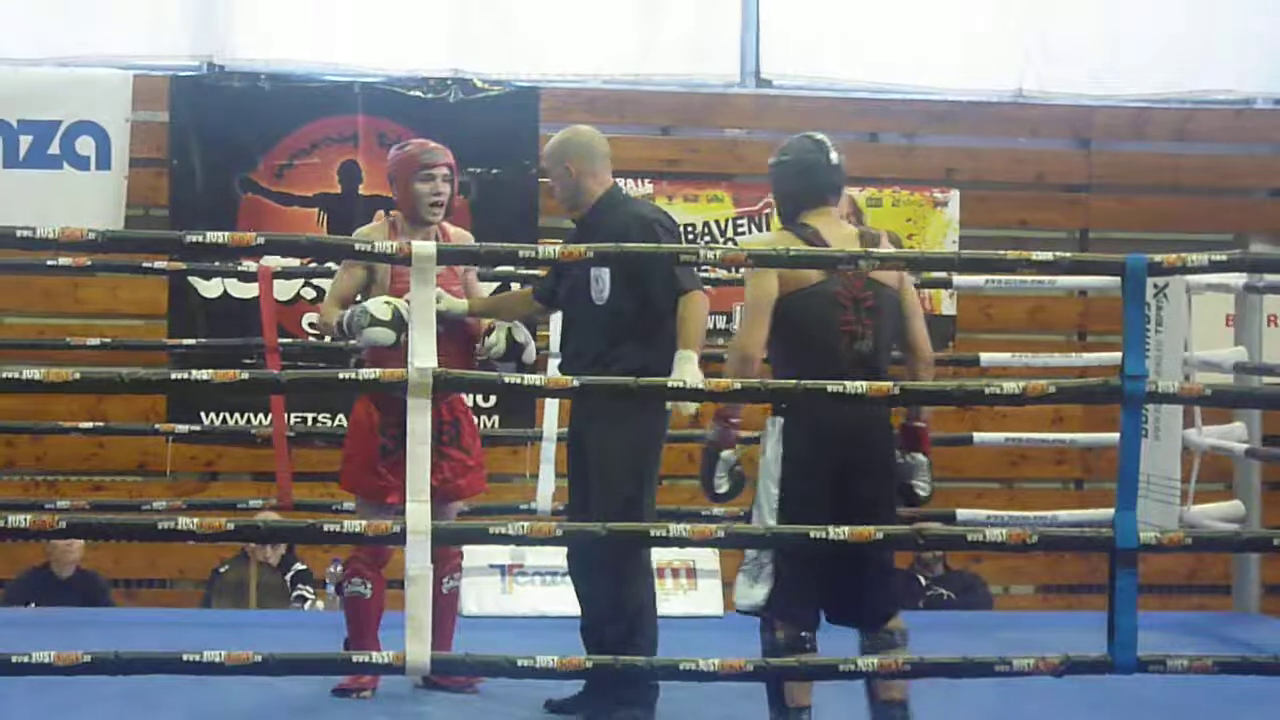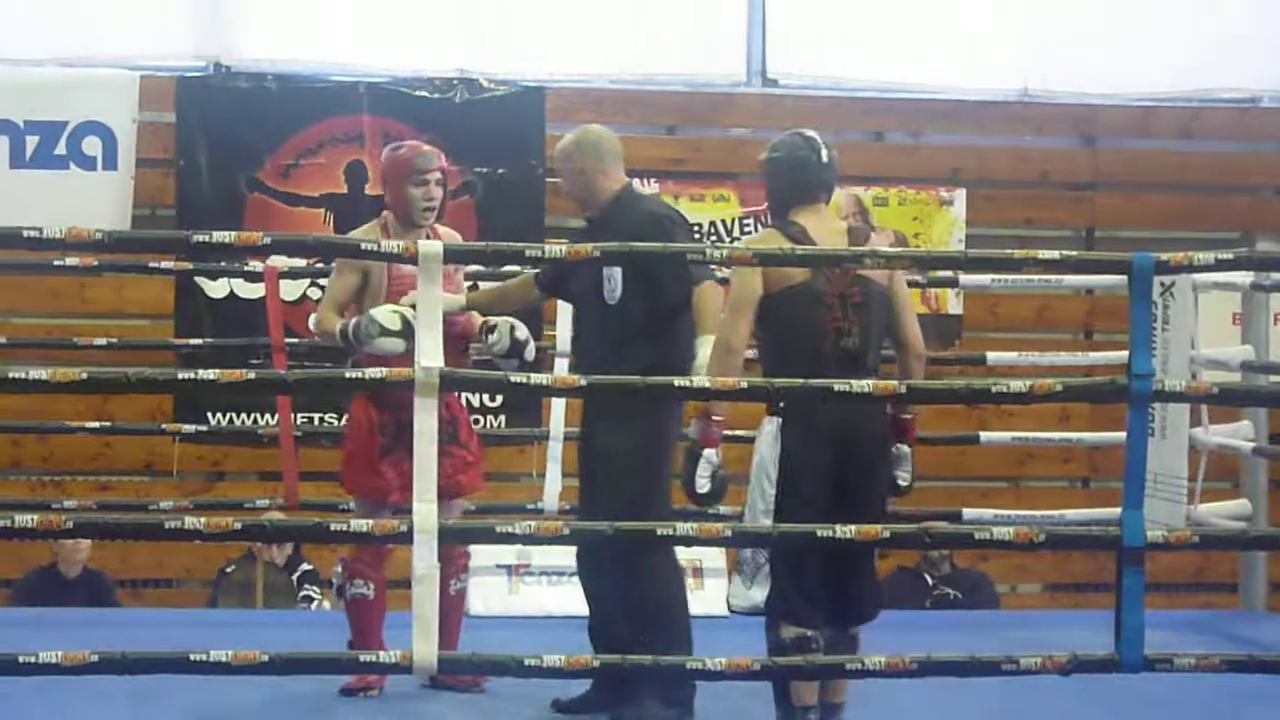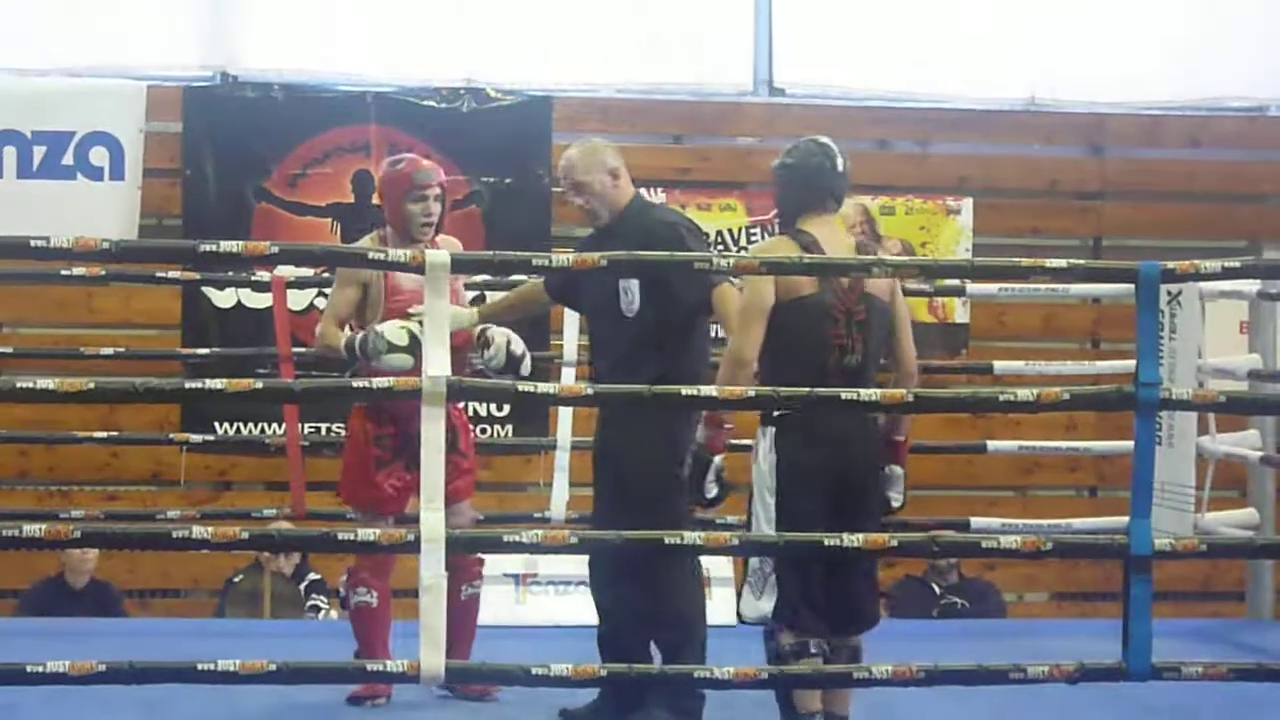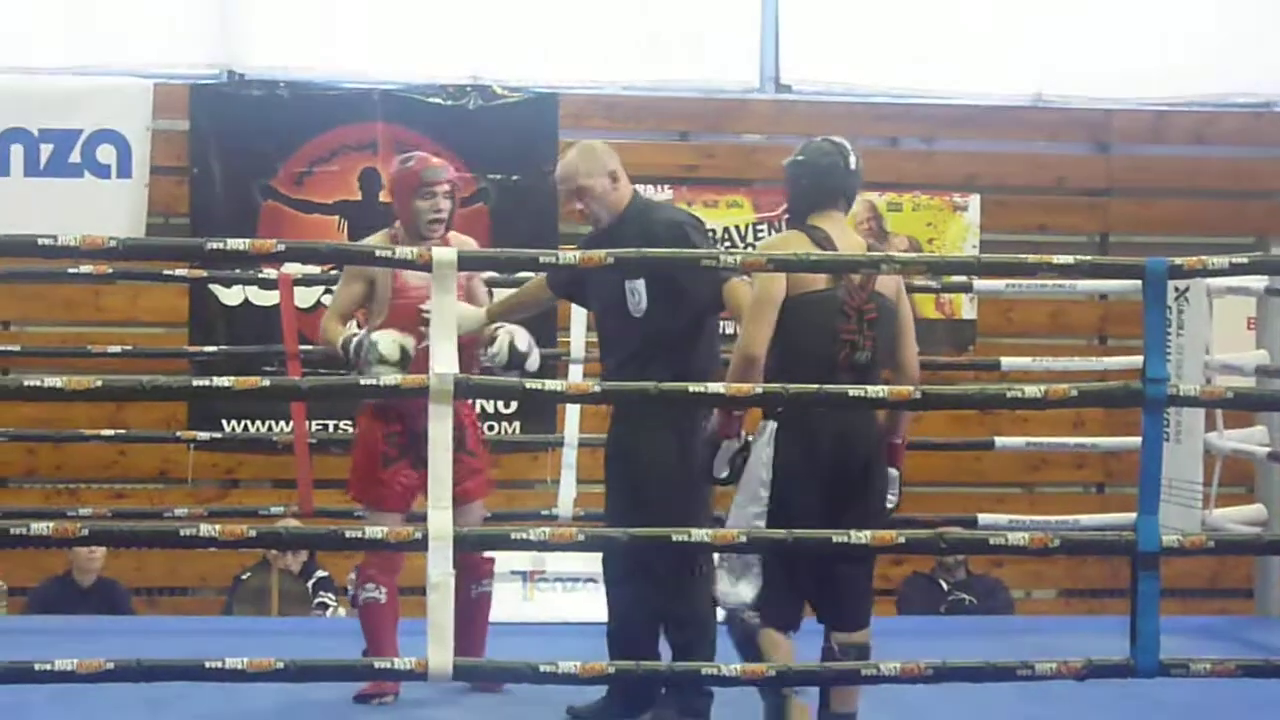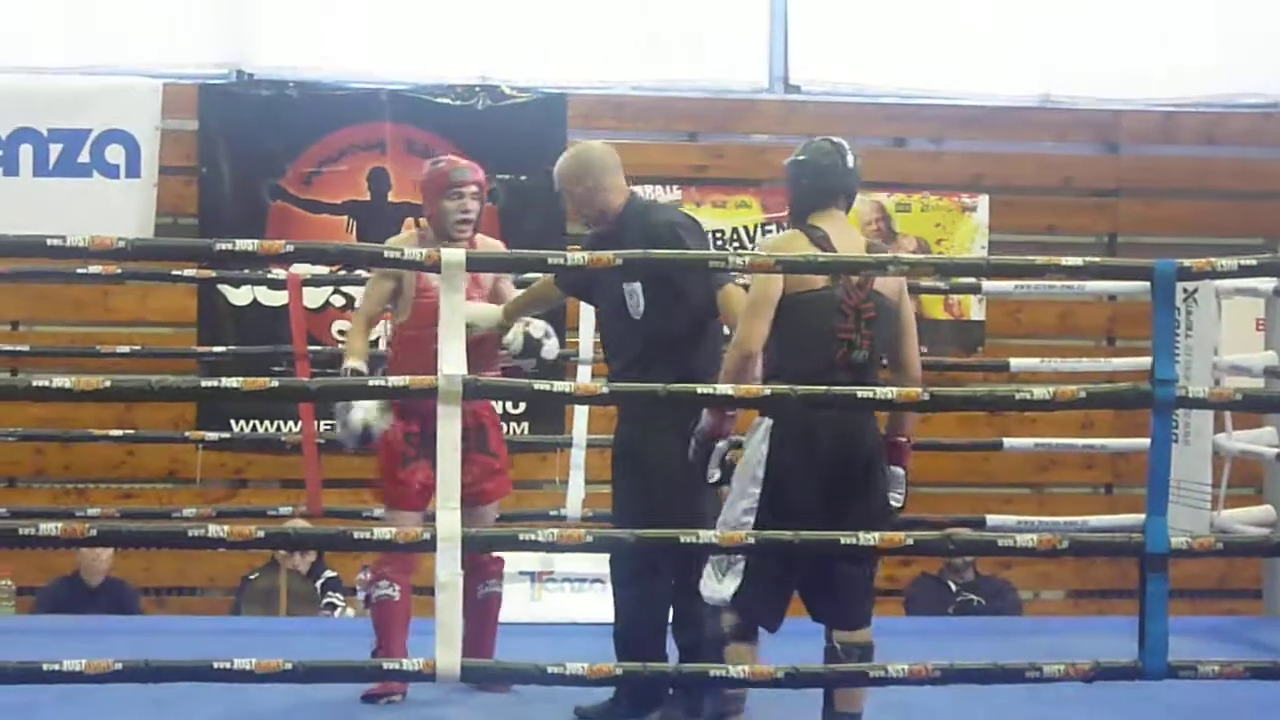
dt=0.2s
person 1, frame 1
left shoulder: (641, 223)
right shoulder: (584, 236)
left elbow: (691, 293)
right elbow: (542, 297)
left wrist: (686, 359)
right wrist: (464, 308)
left hip: (632, 407)
right hip: (591, 405)
left knee: (621, 543)
right knee: (588, 547)
person 1, frame 2
left shoulder: (652, 221)
right shoulder: (592, 237)
left elbow: (703, 284)
right elbow: (540, 284)
left wrist: (707, 344)
right wrist: (463, 302)
left hip: (644, 404)
right hip: (603, 403)
left knee: (641, 538)
right knee: (599, 545)
person 1, frame 3
left shoulder: (665, 230)
right shoulder: (598, 246)
left elbow: (719, 288)
right elbow: (544, 290)
right wrist: (475, 316)
left hip: (663, 413)
right hip: (619, 414)
left knee: (665, 550)
right knee: (611, 555)
person 1, frame 4
left shoulder: (669, 228)
right shoulder: (599, 246)
left elbow: (729, 286)
right elbow: (551, 286)
right wrist: (485, 316)
left hip: (678, 412)
right hip: (631, 412)
left knee: (679, 549)
right knee: (626, 553)
person 1, frame 5
left shoulder: (666, 230)
right shoulder: (605, 245)
left elbow: (725, 290)
right elbow: (559, 284)
right wrist: (501, 314)
left hip: (684, 414)
right hip: (638, 415)
left knee: (688, 550)
right knee: (633, 555)
person 2, frame 1
left shoulder: (777, 250)
left elbow: (748, 353)
right elbow: (922, 357)
left wrist: (723, 431)
right wrist: (916, 439)
left hip: (806, 428)
right hip: (871, 429)
left knee: (786, 585)
right knee: (873, 580)
person 2, frame 2
left shoulder: (763, 248)
left elbow: (731, 345)
right elbow: (914, 349)
left wrist: (707, 431)
right wrist: (902, 430)
left hip: (800, 425)
right hip: (864, 426)
left knee: (790, 582)
right knee: (852, 576)
person 2, frame 3
left shoulder: (772, 255)
left elbow: (741, 357)
right elbow: (907, 368)
right wrist: (893, 446)
left hip: (795, 438)
right hip: (857, 439)
left knee: (791, 594)
right knee: (848, 591)
person 2, frame 4
left shoulder: (784, 249)
right shoulder: (887, 265)
left elbow: (752, 353)
right elbow: (908, 373)
left wrist: (724, 423)
right wrist: (892, 451)
left hip: (797, 433)
right hip: (860, 437)
left knee: (759, 592)
right knee: (848, 594)
person 2, frame 5
left shoulder: (782, 248)
right shoulder: (887, 267)
left elbow: (748, 348)
right elbow: (911, 372)
left wrist: (715, 421)
right wrist: (896, 451)
left hip: (791, 431)
right hip: (859, 437)
left knee: (743, 583)
right knee: (850, 593)
person 3, frame 1
left shoulder: (460, 242)
right shoulder: (373, 241)
right elbow: (328, 311)
left wrist: (500, 334)
right wrist: (355, 322)
left hip: (447, 406)
right hip: (386, 406)
left knee: (445, 535)
right knee: (372, 536)
left ankle: (439, 660)
right ankle: (362, 661)
person 3, frame 2
left shoulder: (450, 243)
right shoulder: (366, 245)
right elbow: (324, 318)
left wrist: (496, 329)
right wrist: (359, 331)
left hip: (443, 406)
right hip: (383, 407)
left knee: (451, 536)
right knee: (372, 536)
left ankle: (445, 659)
person 3, frame 3
left shoulder: (451, 251)
right elbow: (326, 331)
left wrist: (489, 339)
right wrist: (364, 346)
left hip: (443, 415)
right hip: (384, 419)
right knee: (375, 546)
left ankle: (458, 665)
person 3, frame 4
left shoulder: (466, 251)
right shoulder: (374, 255)
right elbow: (329, 323)
right wrist: (358, 347)
left hip: (453, 414)
right hip: (392, 416)
right knee: (383, 544)
left ankle: (470, 658)
person 3, frame 5
left shoulder: (492, 255)
right shoulder: (400, 253)
left elbow: (513, 314)
right elbow: (361, 322)
left wrist: (531, 333)
right wrist: (355, 381)
left hip: (475, 415)
right hip: (413, 416)
left ankle: (479, 660)
right ankle: (391, 668)
